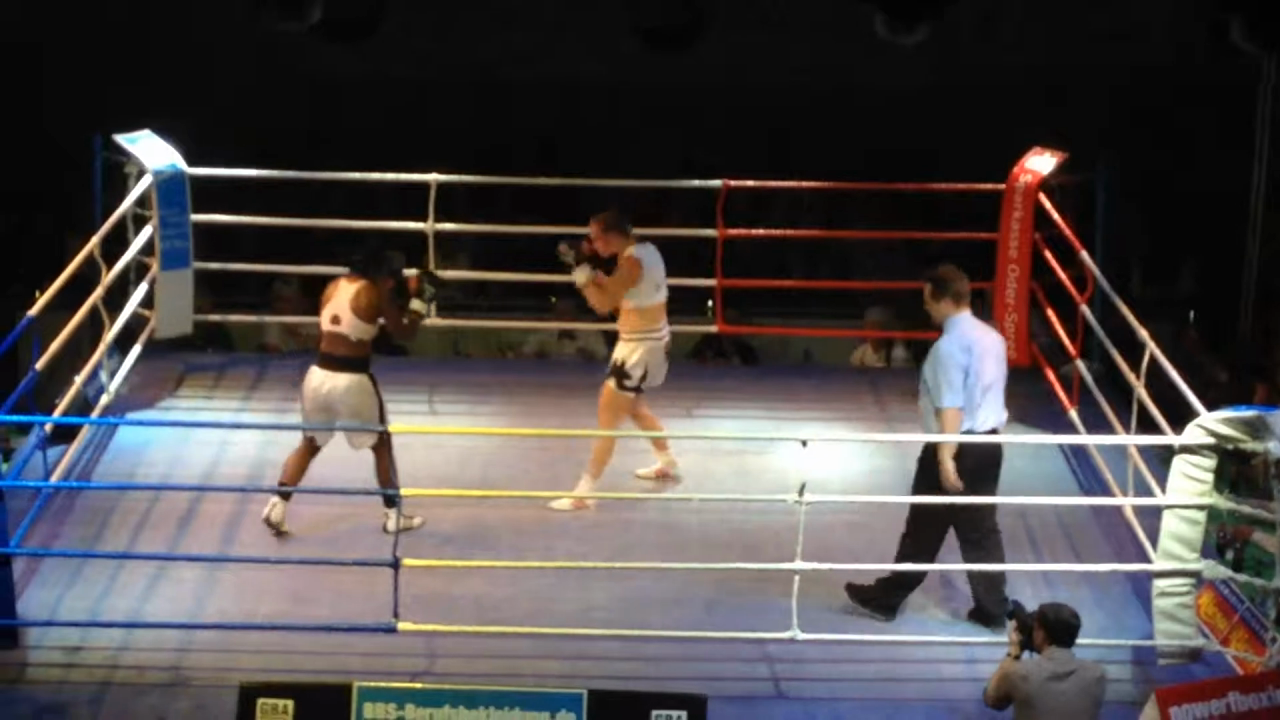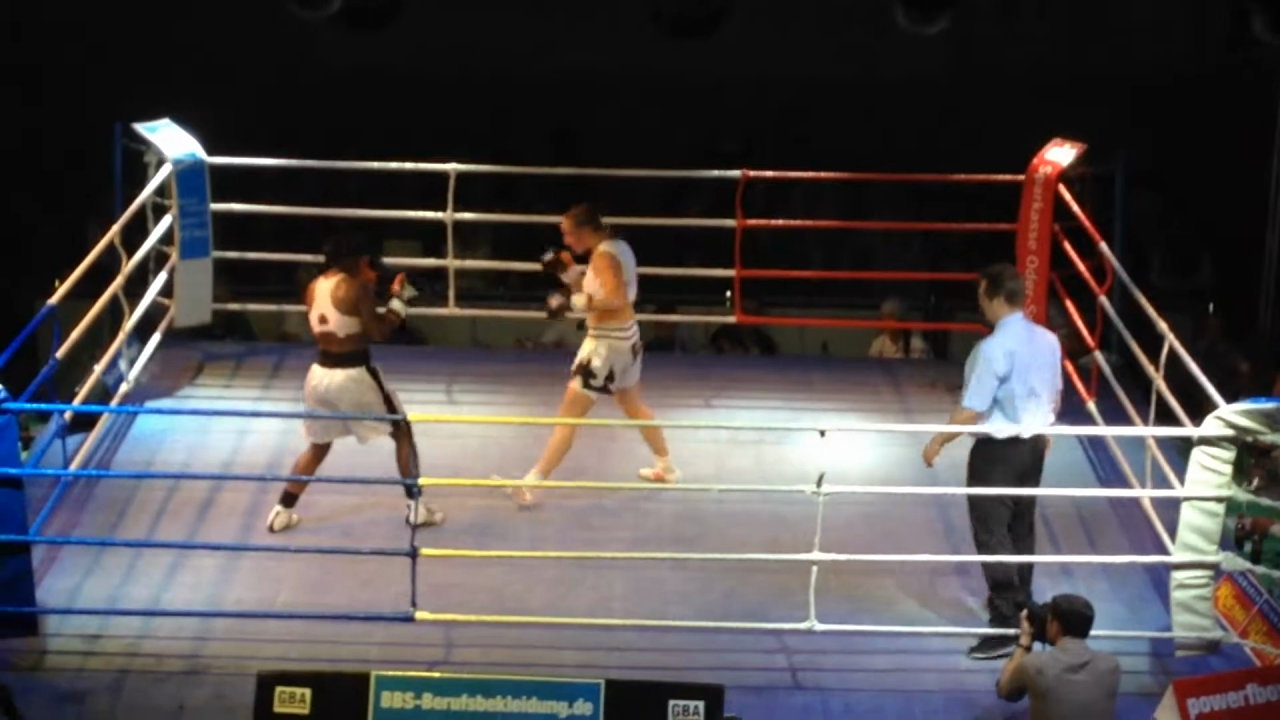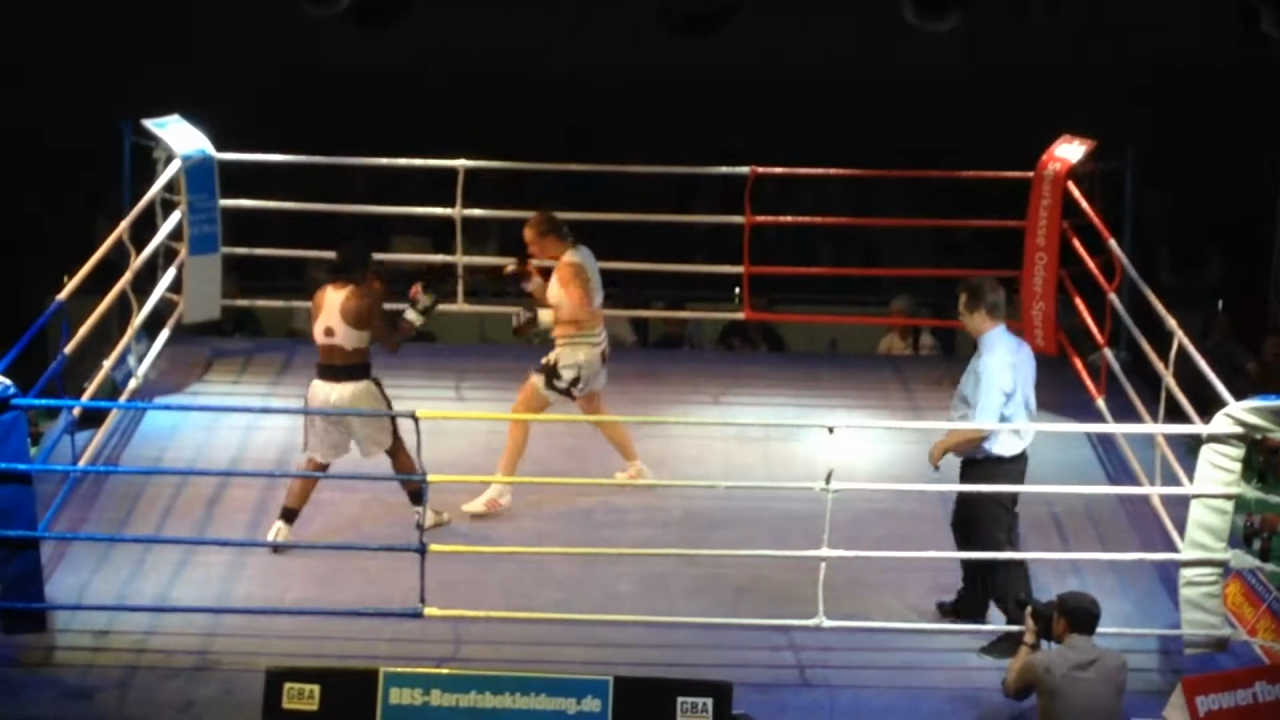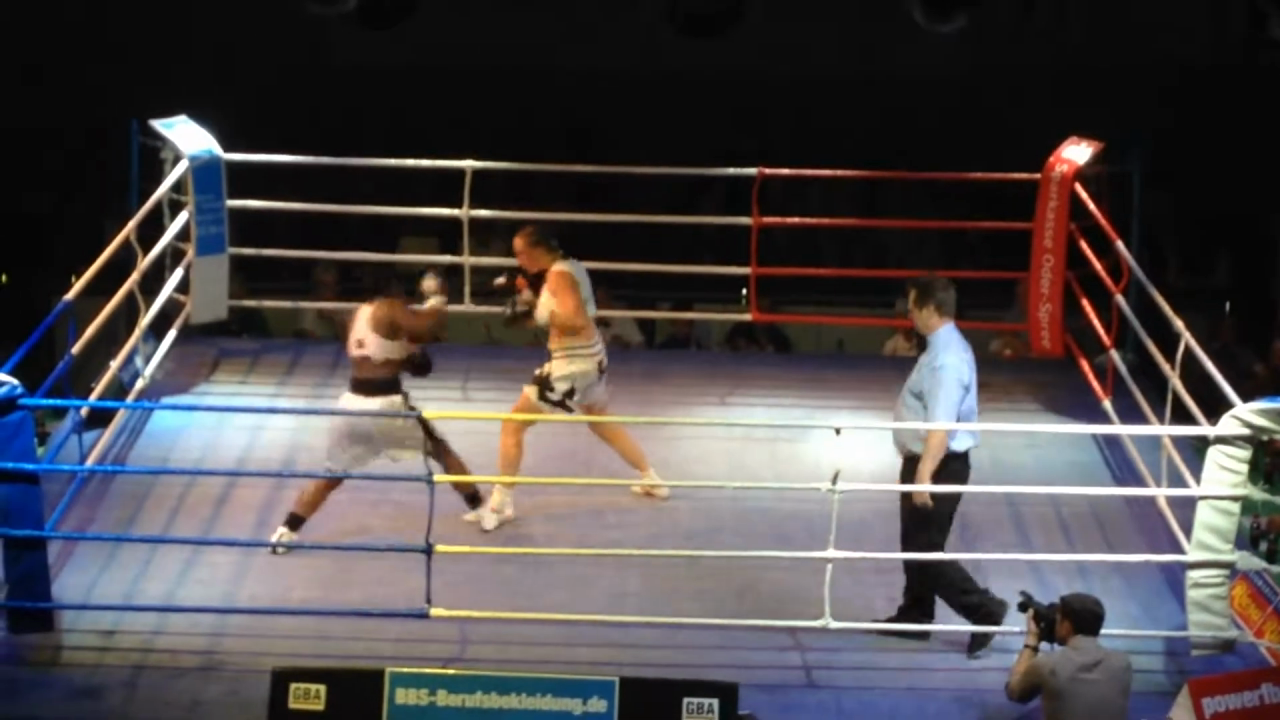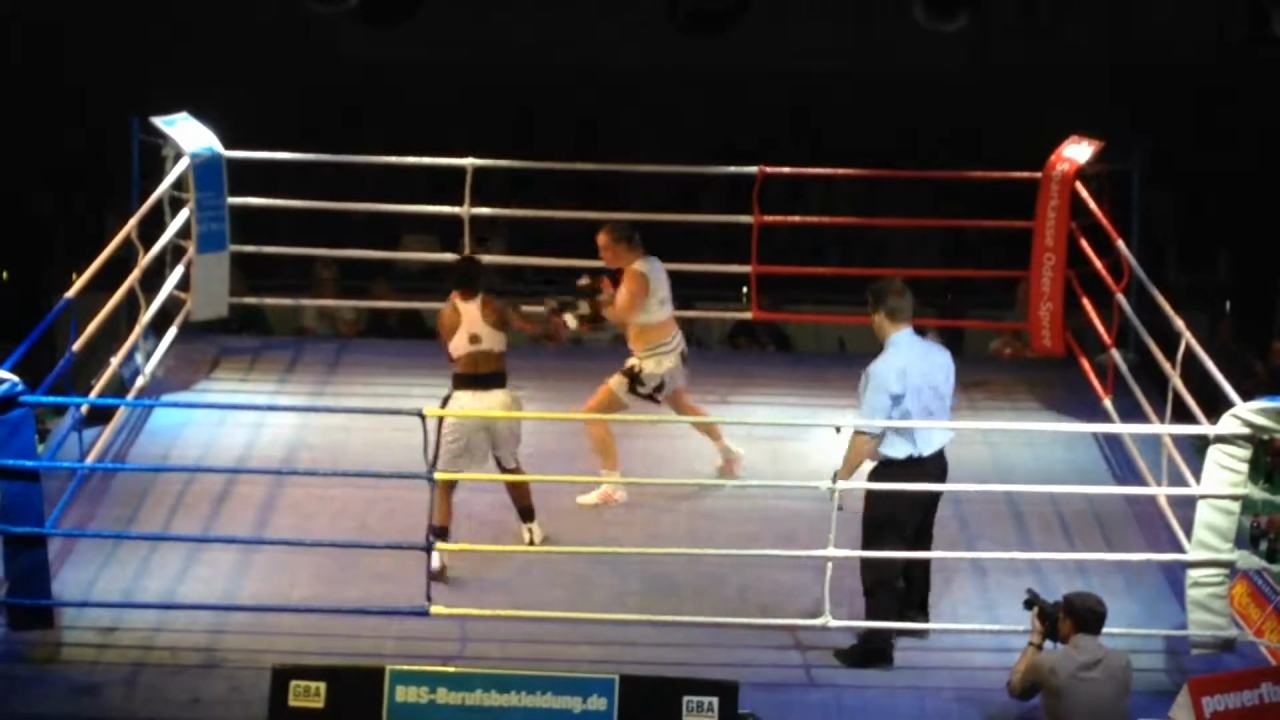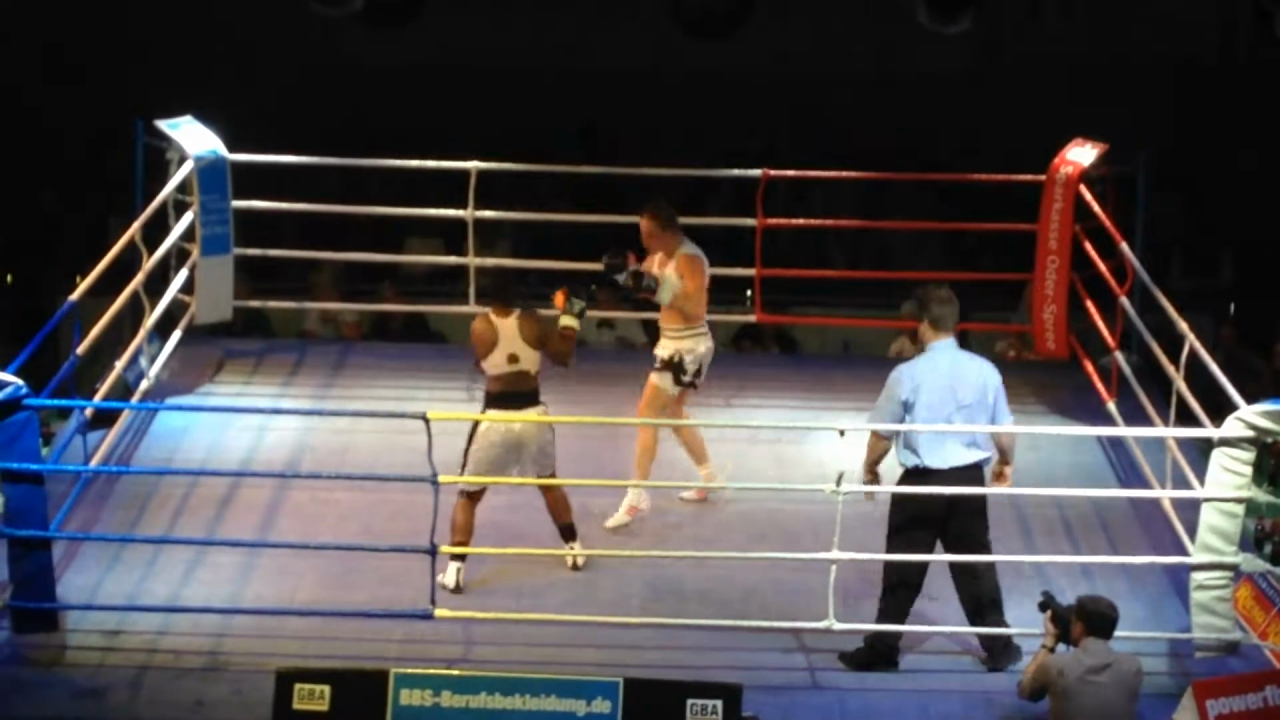
dt=0.5s
person 1, frame 1
left shoulder: (950, 345)
right shoulder: (993, 338)
left elbow: (951, 408)
left wrist: (945, 457)
left hip: (957, 447)
right hip: (989, 443)
left knee: (924, 527)
right knee: (982, 529)
left ankle: (888, 598)
right ankle: (992, 607)
person 1, frame 2
left shoulder: (994, 347)
right shoulder: (1048, 340)
left elbow: (972, 409)
right elbow: (1055, 395)
left wrist: (938, 441)
left hip: (997, 451)
right hip: (1033, 445)
left knee: (992, 534)
right knee: (1021, 529)
left ankle: (1008, 623)
right ankle: (1017, 602)
person 1, frame 3
left shoulder: (991, 362)
right shoulder: (1018, 348)
left elbow: (979, 428)
left wrist: (943, 445)
left hip: (992, 466)
right hip: (1007, 457)
left knee: (999, 546)
right knee: (967, 530)
left ankle: (1022, 630)
right ankle: (971, 602)
person 1, frame 4
left shoulder: (945, 359)
right shoulder: (944, 347)
left elbow: (939, 428)
left wrist: (922, 476)
right wrist: (917, 466)
left hip: (936, 467)
right hip: (926, 461)
left knee: (922, 548)
right knee: (920, 543)
left ankle: (985, 609)
right ankle: (913, 618)
person 1, frame 5
left shoulder: (884, 367)
right shoulder: (939, 354)
left elbow: (866, 433)
left wrist: (843, 477)
left hip: (900, 471)
right hip: (935, 462)
left knee: (882, 556)
right knee: (918, 544)
left ankle: (876, 644)
right ankle: (913, 612)
person 1, frame 6
left shoulder: (906, 374)
right shoulder: (985, 370)
left elbow: (881, 436)
right elbow: (1002, 431)
left wrist: (870, 469)
right wrist: (1004, 463)
left hip: (920, 483)
right hip: (969, 481)
left knee: (902, 570)
right knee: (975, 567)
left ankle: (881, 650)
right ankle: (998, 646)
person 2, frame 1
left shoulder: (630, 261)
right shoulder: (641, 249)
left elbow: (603, 306)
left wrist: (581, 270)
right wrist: (593, 272)
left hip: (641, 346)
right hip: (653, 339)
left knee: (606, 416)
right knee: (632, 407)
left ankle: (585, 492)
right ankle: (667, 462)
person 2, frame 2
left shoulder: (605, 256)
right shoulder: (618, 247)
left elbow: (614, 299)
left wrist: (572, 301)
right wrist: (568, 270)
left hip: (605, 345)
right hip: (626, 340)
left knee: (568, 417)
right knee: (633, 407)
left ankle: (529, 486)
right ankle: (665, 468)
person 2, frame 3
left shoulder: (569, 266)
right shoulder: (580, 253)
left elbow: (582, 312)
left wrist: (540, 317)
right wrist: (530, 280)
left hip: (575, 352)
right hip: (593, 347)
left knee: (519, 415)
right knee: (594, 410)
left ankle: (499, 493)
right ankle: (636, 468)
person 2, frame 4
left shoulder: (559, 275)
right shoulder: (565, 270)
left elbow: (578, 320)
left wrist: (535, 316)
right wrist: (524, 296)
left hip: (572, 365)
right hip: (592, 358)
left knee: (512, 426)
right knee: (603, 425)
left ankle: (501, 505)
right ankle: (653, 481)
person 2, frame 5
left shoulder: (636, 274)
right shoulder: (647, 263)
left elbow: (625, 315)
right elbow: (632, 301)
right wrist: (605, 293)
left hip: (654, 363)
right hip: (673, 350)
left knee: (592, 414)
right knee: (681, 404)
left ankle: (611, 487)
right ankle: (727, 454)
person 2, frame 6
left shoulder: (691, 259)
right shoulder: (660, 254)
left elbow: (699, 308)
right elbow: (637, 281)
left wrist: (660, 291)
right wrist: (623, 270)
left hip: (687, 345)
right hip: (672, 342)
left knee: (647, 415)
right knee: (675, 415)
left ankle: (636, 498)
right ankle: (709, 479)
person 3, frame 1
left shoulder: (334, 286)
right shoulder: (376, 293)
right elbow: (406, 332)
right wrist: (420, 298)
left hip: (319, 375)
right hip: (353, 380)
left knee: (309, 444)
right knee: (381, 446)
left ankle: (278, 505)
right ankle: (393, 515)
person 3, frame 2
left shoulder: (314, 286)
right shoulder: (356, 287)
right elbow: (379, 333)
right wrist: (399, 300)
left hip: (321, 374)
right hip: (354, 374)
left knee: (317, 446)
right knee: (402, 434)
left ankle: (281, 512)
right ankle: (417, 508)
person 3, frame 3
left shoulder: (320, 296)
right shoulder: (365, 298)
right elbow: (392, 344)
right wrist: (418, 310)
left hip: (322, 386)
right hip: (357, 387)
left knee: (316, 463)
right knee: (395, 448)
left ankle: (281, 527)
right ankle: (423, 513)
person 3, frame 4
left shoulder: (358, 314)
right shoulder: (392, 309)
right elbow: (429, 327)
left wrist: (403, 358)
right wrist: (435, 297)
left hip: (353, 402)
right hip: (387, 404)
left knee: (333, 475)
right knee: (442, 453)
left ankle: (285, 533)
right ankle: (480, 512)
person 3, frame 5
left shoulder: (446, 314)
right shoulder: (497, 306)
right elbow: (533, 329)
left hip: (463, 402)
right hip: (499, 399)
left knee: (444, 481)
right knee: (509, 465)
left ankle: (437, 552)
right ankle: (530, 528)
person 3, frame 6
left shoulder: (479, 326)
right shoulder: (533, 322)
right elbow: (564, 358)
right wrist: (571, 318)
left hip: (495, 418)
right hip: (532, 415)
left knee: (469, 495)
right knee: (549, 483)
left ankle: (454, 569)
right ankle: (574, 550)
